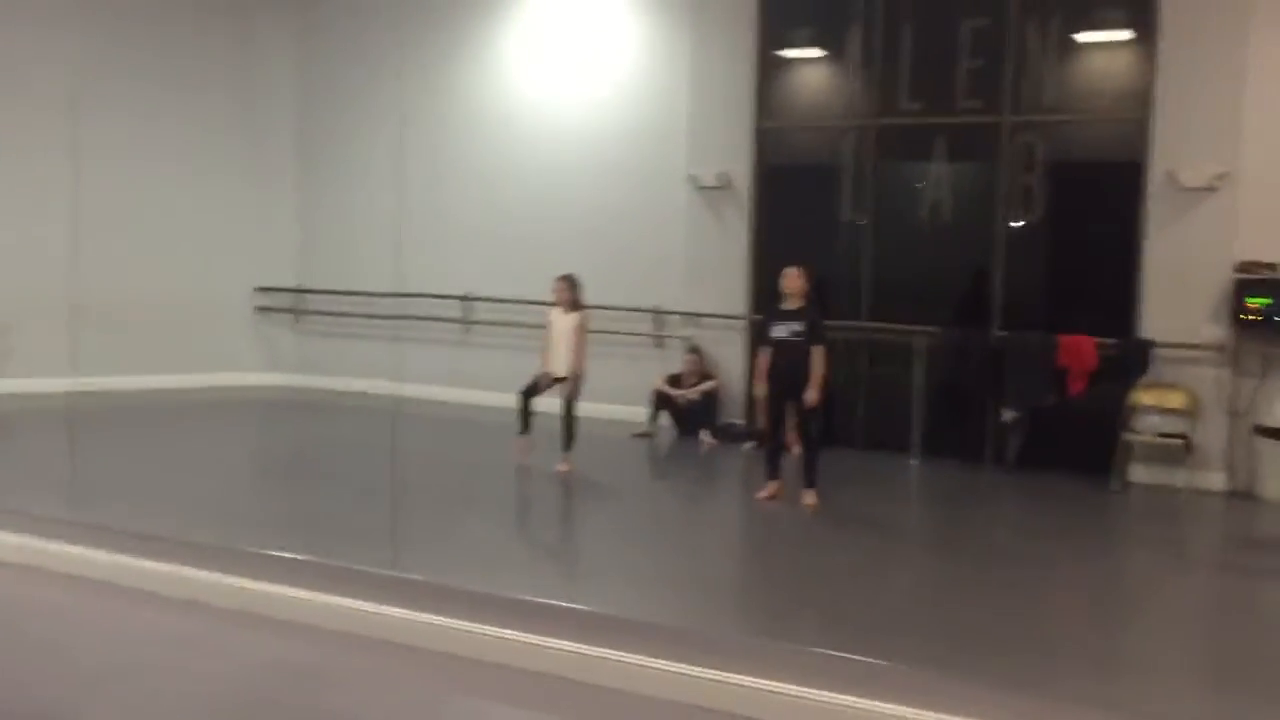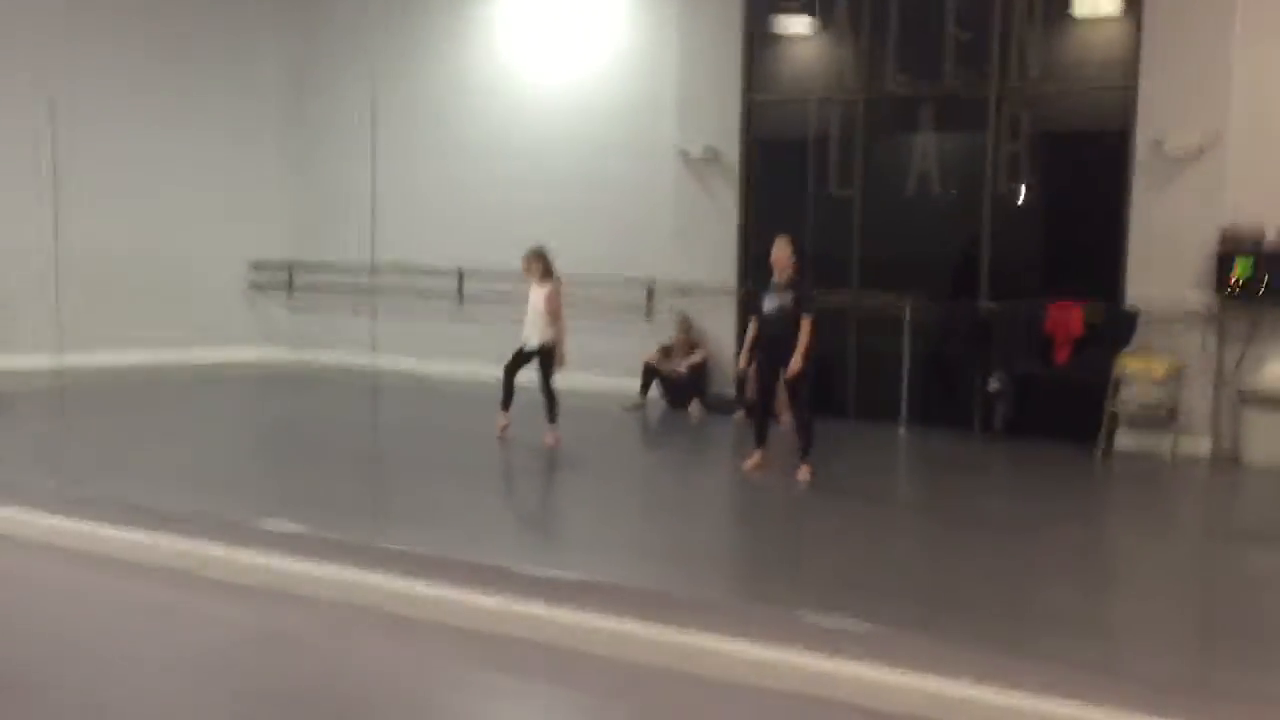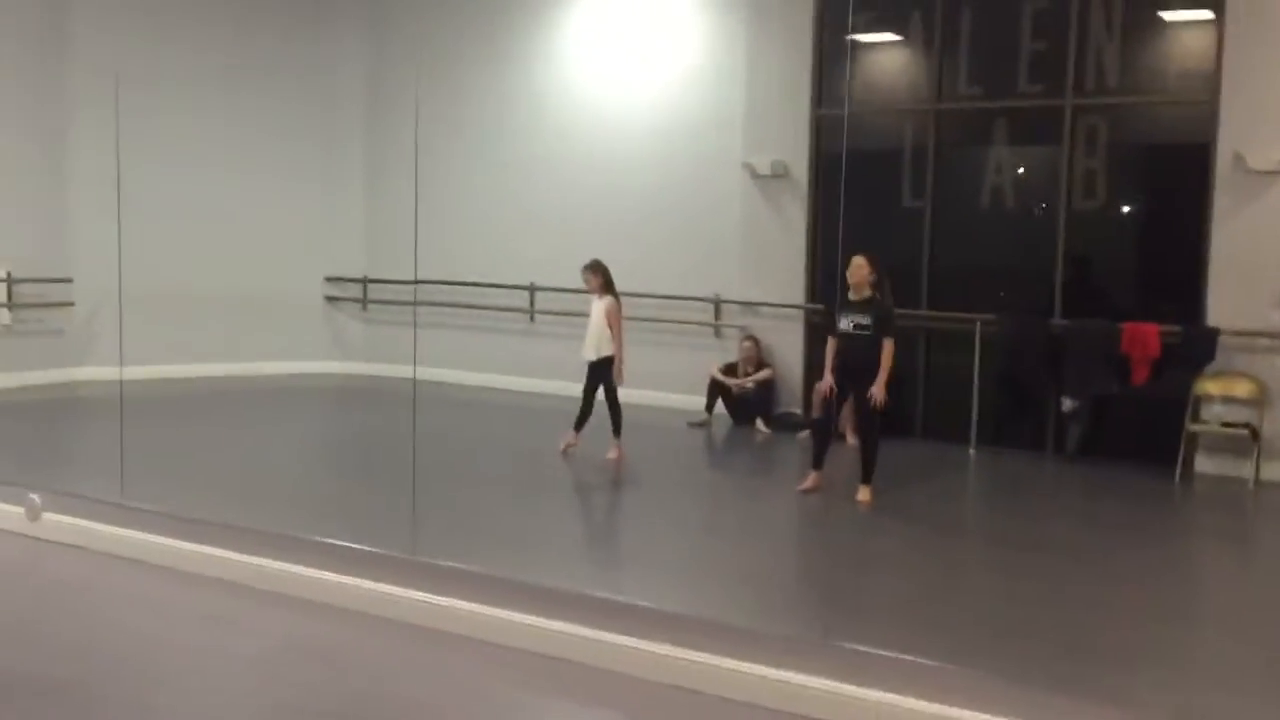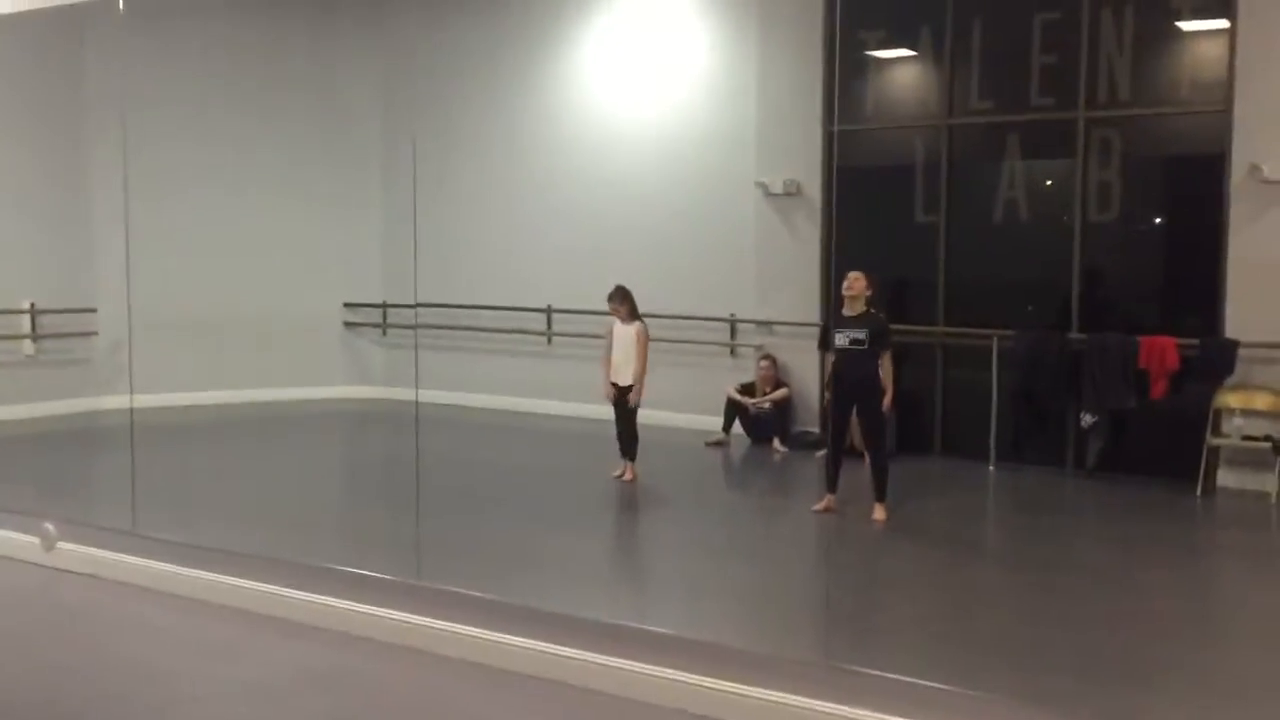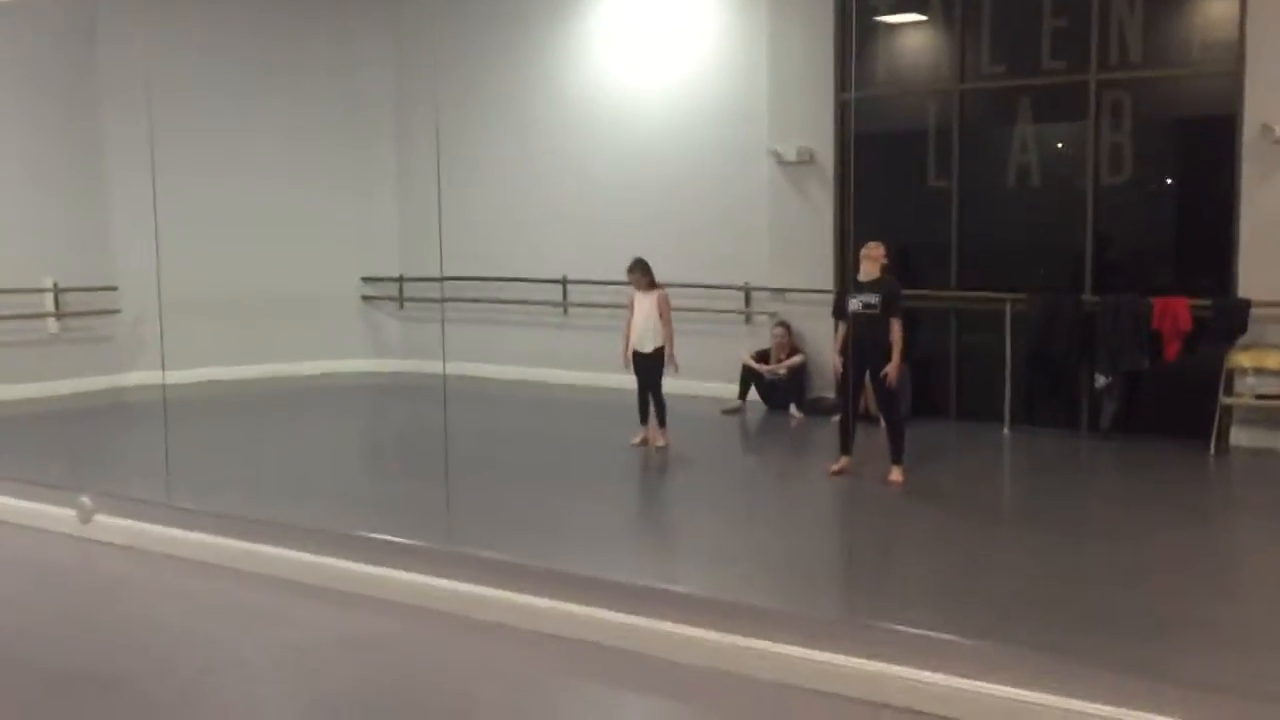
dt=0.7s
person 1, frame 1
left shoulder: (811, 316)
right shoulder: (772, 316)
left elbow: (818, 353)
right elbow: (765, 351)
left wrist: (815, 386)
right wrist: (760, 381)
left hip: (802, 384)
right hip: (776, 382)
left knee: (807, 434)
right knee: (773, 431)
left ankle: (809, 488)
right ankle: (773, 482)
person 1, frame 2
left shoulder: (799, 288)
right shoulder: (765, 288)
left elbow: (806, 324)
right elbow: (755, 322)
left wrist: (798, 356)
right wrist: (745, 352)
left hip: (792, 354)
right hip: (767, 353)
left knee: (799, 406)
right knee: (762, 401)
left ankle: (804, 462)
right ankle: (758, 452)
person 1, frame 3
left shoulder: (881, 307)
right shoulder: (839, 305)
left elbow: (888, 346)
right elbow: (832, 340)
left wrist: (881, 382)
right wrist: (827, 373)
left hip: (867, 377)
right hip: (840, 373)
left knee: (866, 429)
right knee: (822, 421)
left ankle: (865, 484)
right ankle: (815, 474)
person 1, frame 4
left shoulder: (876, 322)
right shoulder: (832, 322)
left elbow: (885, 358)
left wrist: (888, 392)
right wrist: (827, 388)
left hip: (869, 391)
right hip: (839, 390)
left knee: (875, 446)
right knee: (834, 443)
left ankle: (880, 503)
right ankle: (830, 496)
person 1, frame 5
left shoulder: (889, 287)
right shoulder: (848, 288)
left elbow: (895, 326)
right elbow: (842, 324)
left wrist: (895, 360)
right wrist: (837, 355)
left hip: (880, 355)
right hip: (852, 354)
left knee: (889, 409)
right knee: (846, 405)
left ankle: (896, 465)
right ankle: (845, 457)
person 2, frame 1
left shoulder: (578, 319)
right shoulder: (553, 314)
left elbow: (579, 351)
right elbow: (547, 345)
left wrist: (572, 380)
right wrist: (545, 373)
left hip: (570, 373)
right hip: (552, 370)
left knee: (568, 413)
right knee: (525, 394)
left ankle: (565, 458)
right ankle: (524, 438)
person 2, frame 2
left shoulder: (551, 289)
right shoulder: (534, 286)
left elbow: (558, 321)
left wrist: (559, 350)
left hip: (545, 344)
right hip: (529, 341)
left knee: (545, 384)
right knee: (509, 370)
left ankle: (552, 428)
right ankle: (504, 415)
person 2, frame 3
left shoulder: (610, 303)
right shoulder: (595, 300)
left elbow: (617, 336)
left wrist: (617, 365)
left hip: (607, 359)
right hip: (595, 359)
left knee: (611, 399)
right knee: (587, 396)
left ankle: (616, 445)
right ankle: (573, 436)
person 2, frame 4
left shoulder: (639, 328)
right shoulder: (613, 326)
left elbow: (642, 362)
right elbow: (607, 356)
left wrist: (637, 389)
right wrist: (607, 383)
left hip: (632, 384)
right hip: (616, 383)
left knee: (630, 424)
right knee: (619, 424)
left ankle: (631, 466)
right ankle: (624, 463)
person 2, frame 5
left shoulder: (660, 295)
right shoulder: (634, 296)
left elbow: (667, 326)
right elbow: (629, 323)
left wrist: (670, 353)
right wrist: (625, 350)
left hip: (655, 350)
right hip: (638, 350)
left knee: (655, 390)
right knee: (642, 390)
left ankle: (662, 432)
right ankle: (644, 431)
